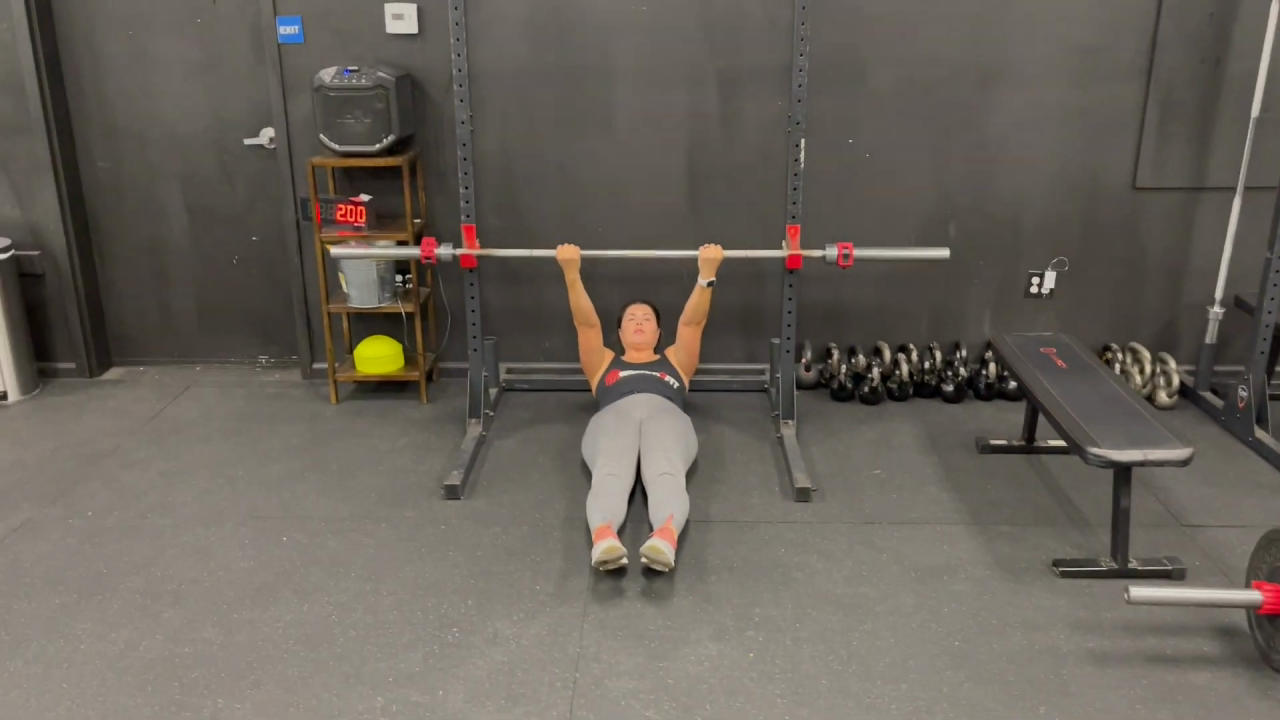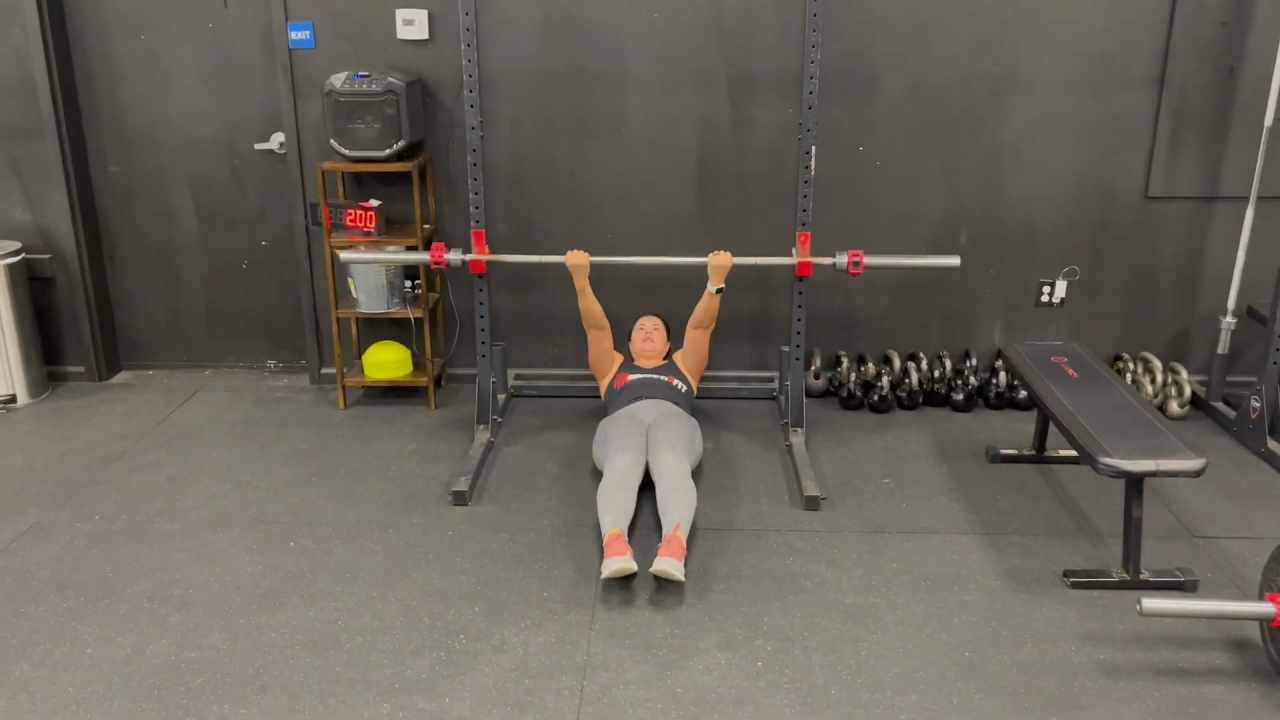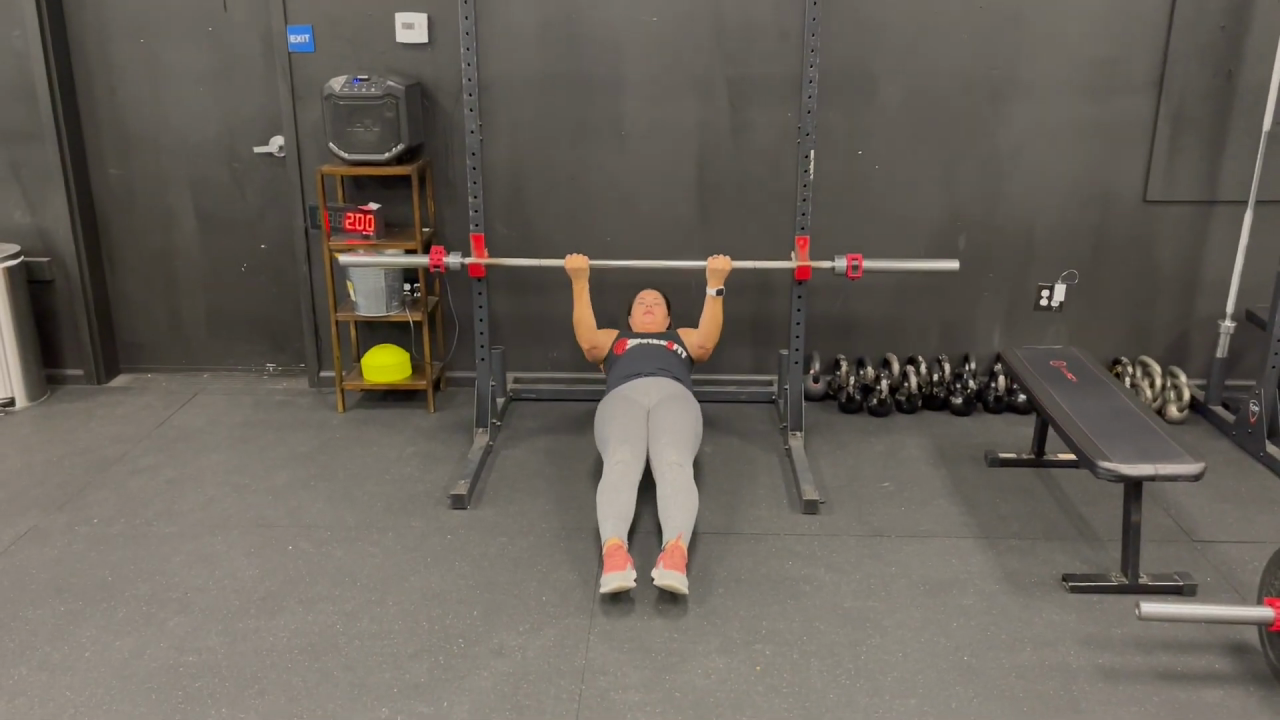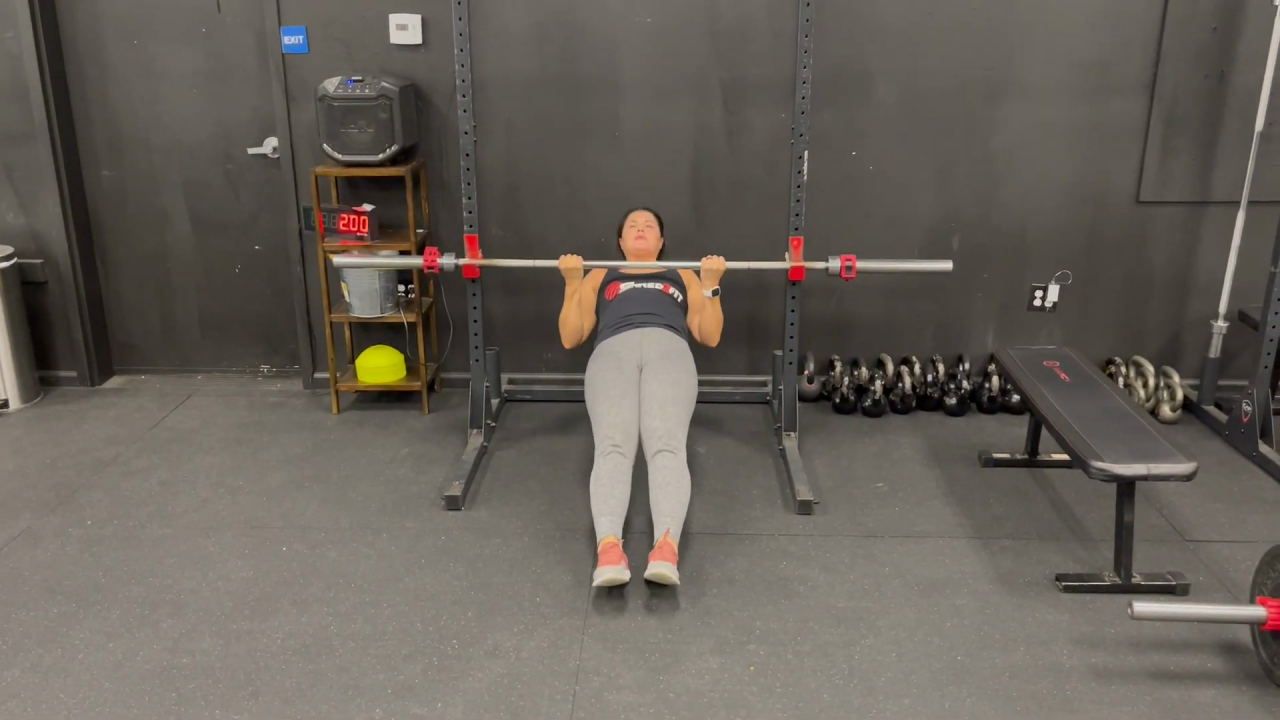
dt=0.7s
person 1, frame 1
left shoulder: (674, 361)
right shoulder: (604, 363)
left elbow: (692, 322)
right elbow: (586, 323)
left wrist: (707, 273)
right wrist: (571, 272)
left hip: (665, 415)
right hip: (614, 416)
left knee: (665, 474)
right knee: (610, 473)
left ankle: (666, 538)
right ankle: (603, 537)
person 1, frame 2
left shoulder: (683, 366)
right shoulder: (612, 367)
left elbow: (701, 326)
right elbow: (595, 326)
left wrist: (716, 281)
right wrist: (581, 279)
left hip: (673, 418)
right hip: (622, 420)
left knee: (672, 464)
right knee: (622, 465)
left ankle: (674, 545)
right ankle: (614, 544)
person 1, frame 3
left shoulder: (682, 336)
right shoulder: (613, 337)
left elbow: (706, 341)
right elbow: (587, 341)
left wrist: (715, 285)
right wrist: (580, 282)
left hip: (674, 395)
right hip: (623, 396)
left knee: (674, 463)
right knee: (621, 462)
left ankle: (675, 552)
right ankle: (613, 552)
person 1, frame 4
left shoulder: (683, 278)
right shoulder: (599, 278)
left elbow: (710, 337)
right elbow: (570, 338)
left wrist: (711, 284)
right wrist: (571, 282)
left hip: (668, 350)
right hip: (613, 351)
left knee: (667, 444)
right knee: (612, 446)
left ankle: (667, 547)
right ankle: (608, 547)
